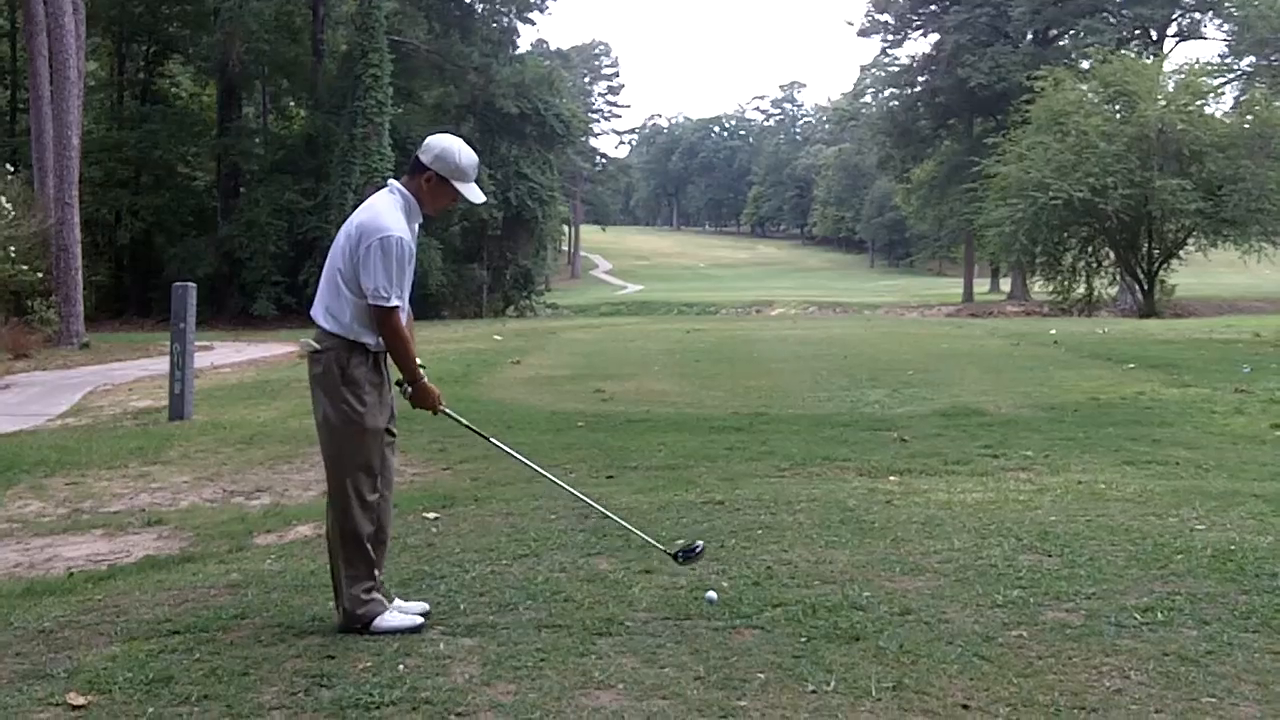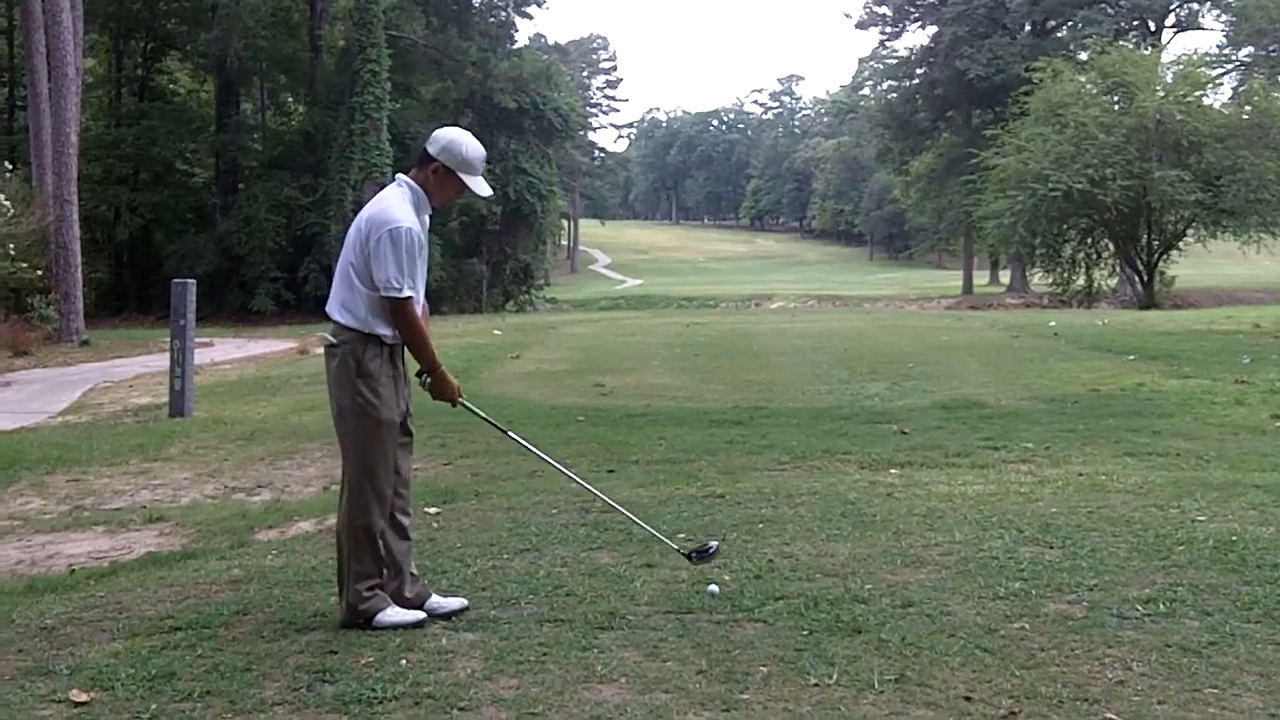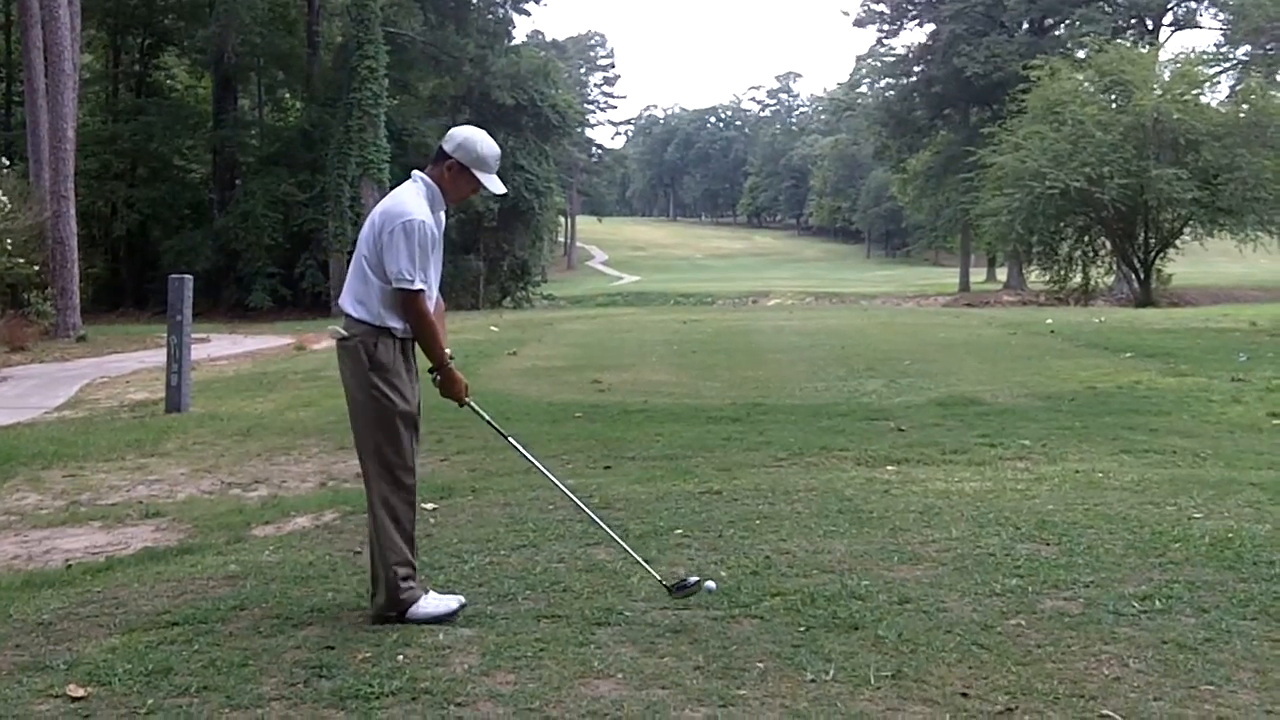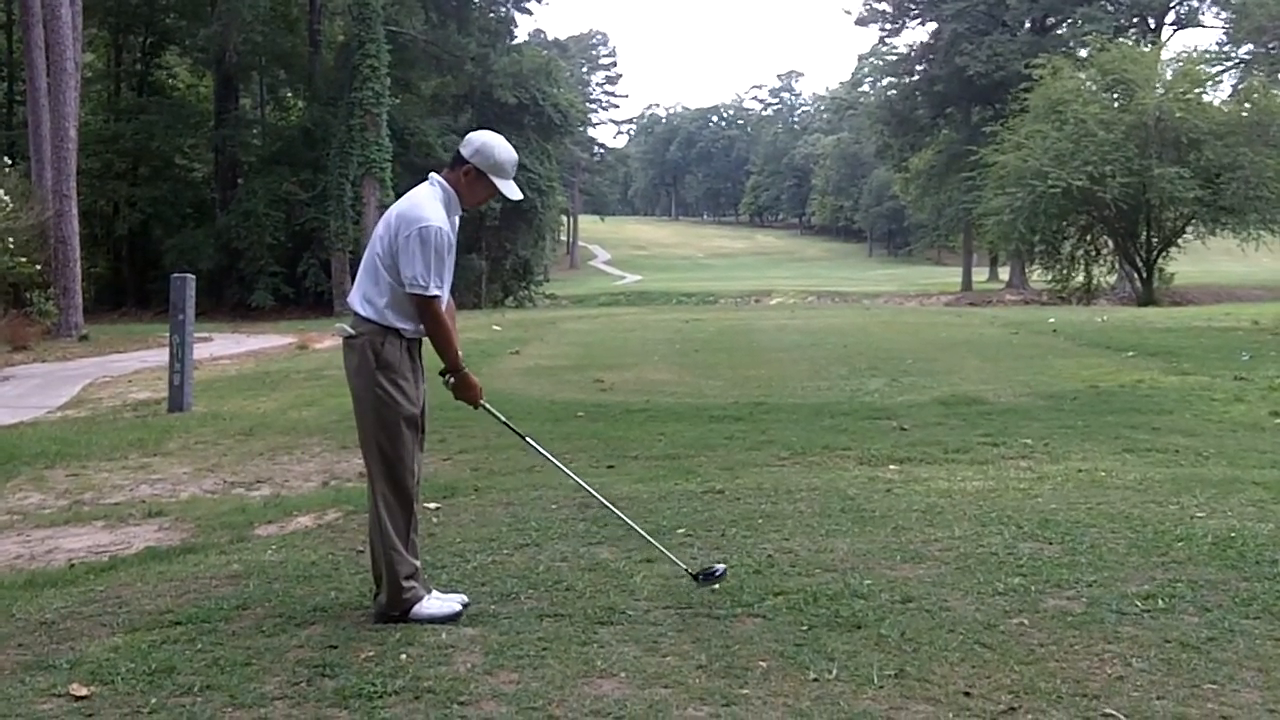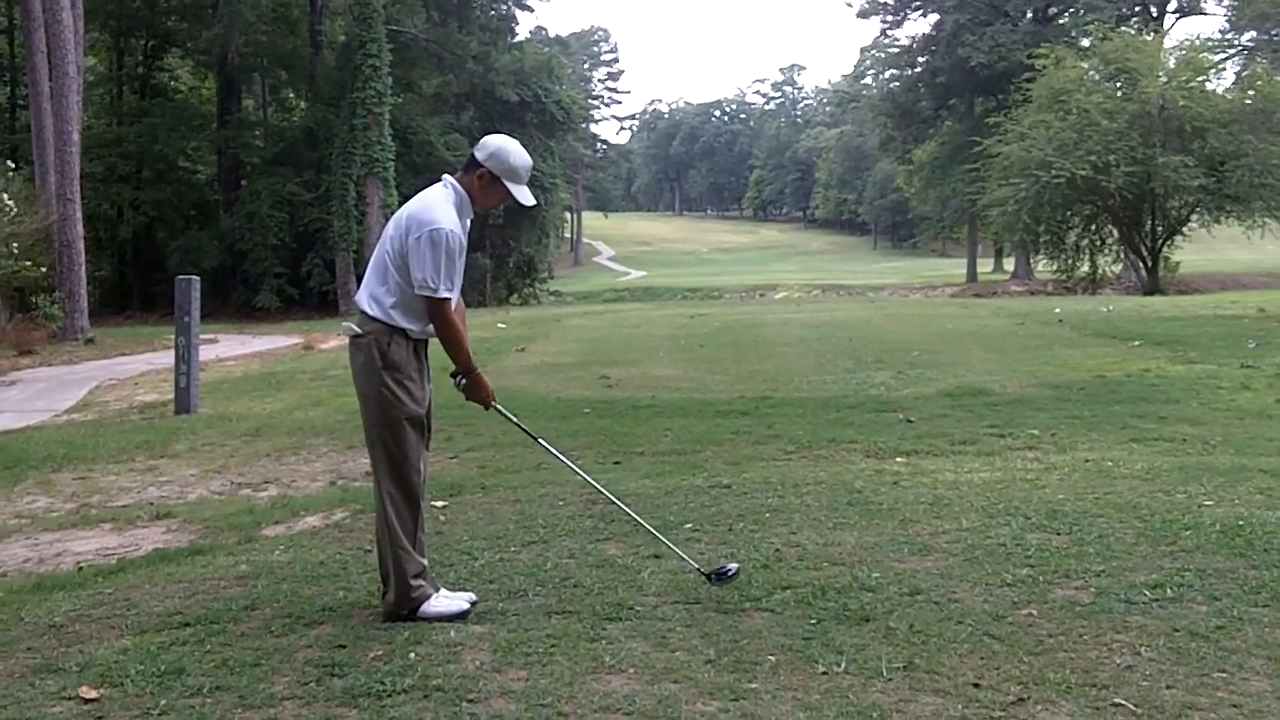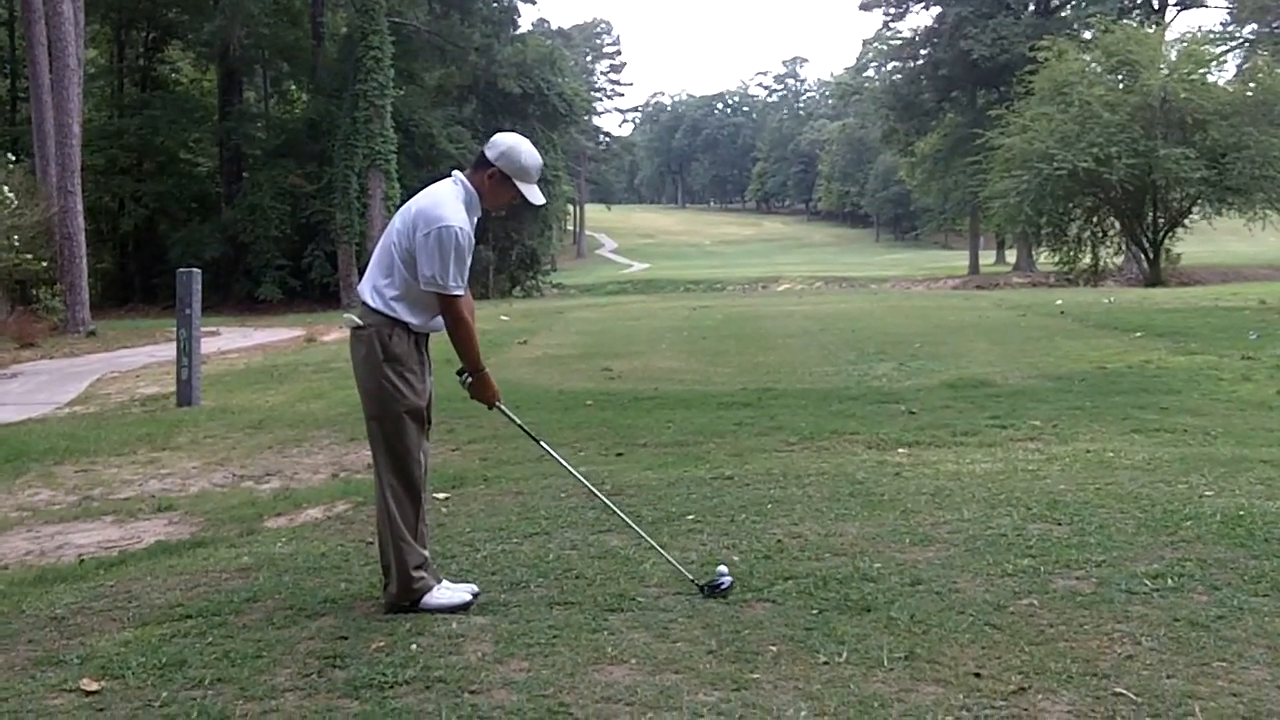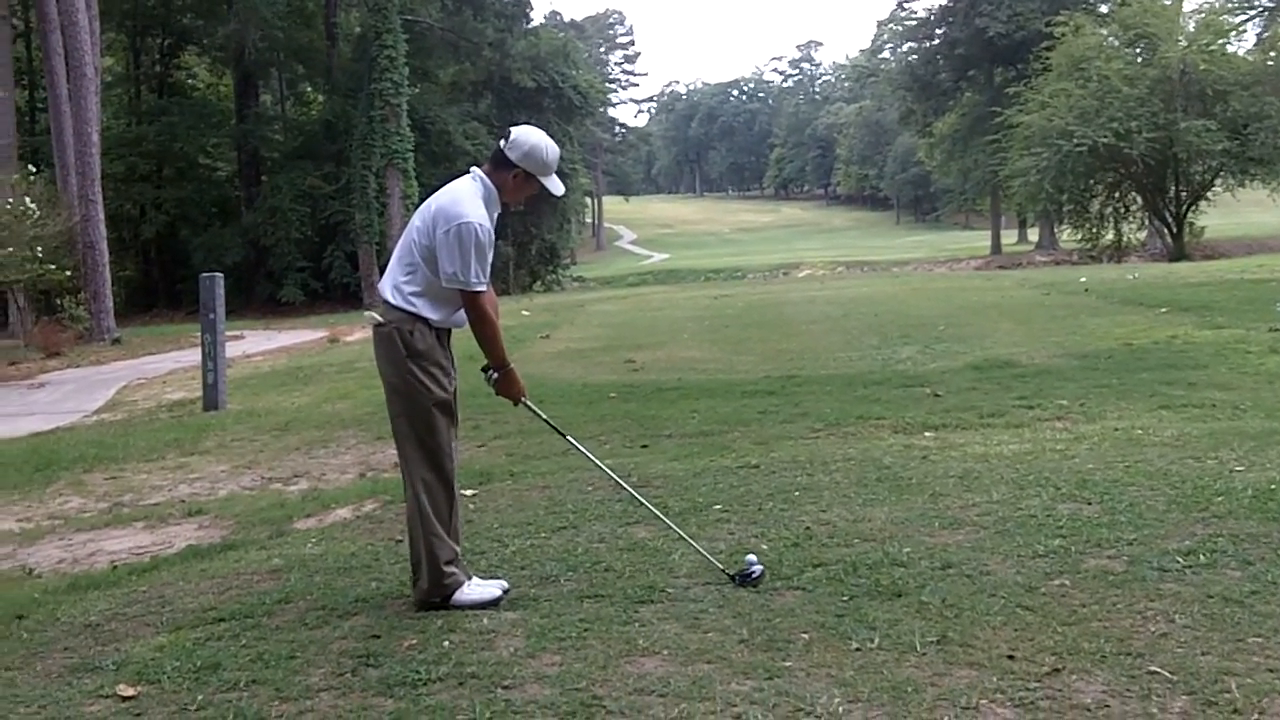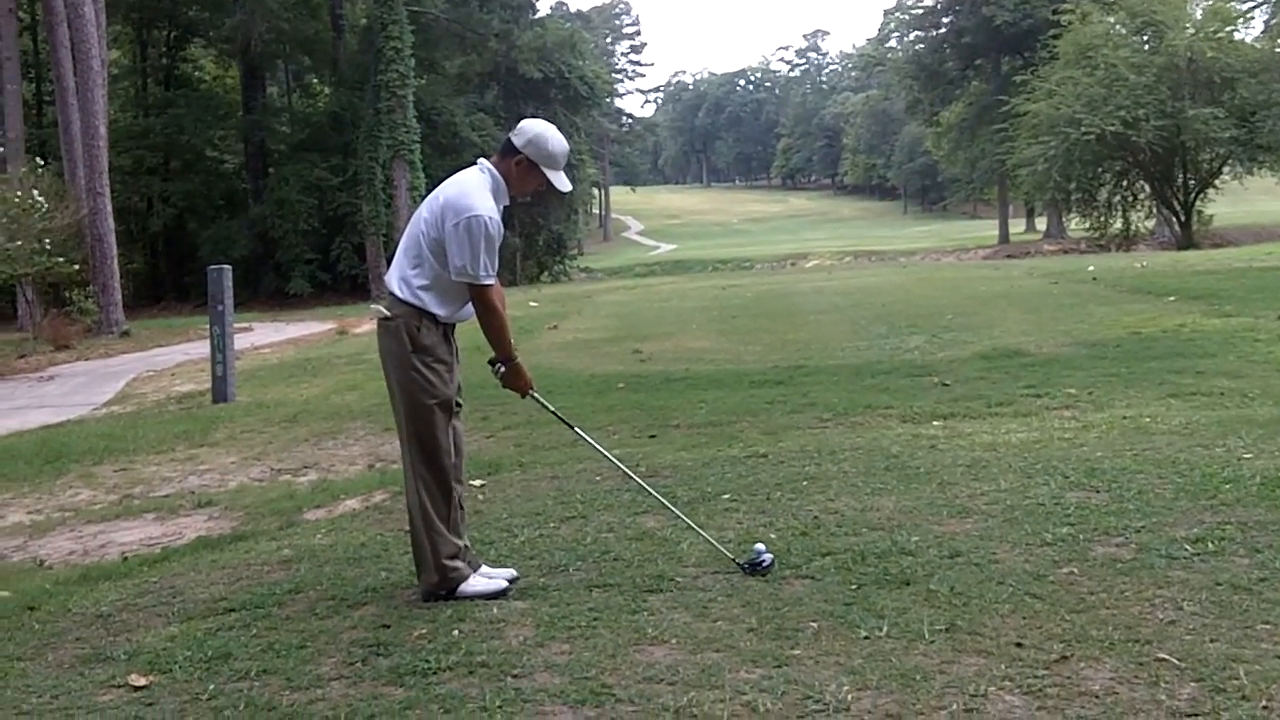
dt=0.4s
person 1, frame 1
left shoulder: (394, 211)
right shoulder: (389, 230)
right elbow: (386, 319)
left wrist: (414, 367)
right wrist: (418, 382)
left hip: (364, 360)
right hip: (346, 362)
left knee: (376, 484)
right knee: (357, 488)
left ankle: (368, 591)
right ankle: (359, 605)
person 1, frame 2
left shoulder: (408, 208)
right shoulder: (398, 221)
left elbow: (414, 300)
right elbow: (400, 310)
left wrist: (431, 364)
right wrist: (437, 372)
left hip: (382, 354)
right hip: (364, 355)
left knee: (394, 481)
right knee: (370, 481)
left ankle: (402, 589)
right ankle: (363, 600)
person 1, frame 3
left shoulder: (427, 208)
right shoulder: (411, 215)
left elbow: (430, 293)
right elbow: (412, 303)
left wrist: (444, 354)
right wrist: (444, 368)
left hip: (392, 346)
right hip: (375, 347)
left knee: (399, 472)
right knee: (392, 476)
left ankle: (403, 584)
right ankle: (395, 594)
person 1, frame 4
left shoulder: (438, 208)
right shoulder: (427, 220)
left elbow: (442, 297)
right elbow: (429, 309)
left wrist: (456, 361)
right wrist: (459, 373)
left hip: (397, 345)
right hip: (381, 347)
left knee: (404, 473)
right knee: (394, 475)
left ankle: (407, 583)
right ankle: (398, 596)
person 1, frame 5
left shoulder: (448, 207)
right shoulder: (439, 222)
left elbow: (452, 298)
right elbow: (440, 312)
left wrist: (466, 364)
right wrist: (471, 374)
left hip: (404, 344)
right hip: (387, 347)
left knee: (410, 472)
right knee: (401, 473)
left ankle: (414, 582)
right ankle: (405, 595)
person 1, frame 6
left shoulder: (454, 200)
right shoulder: (448, 220)
left elbow: (460, 293)
right elbow: (451, 309)
left wrist: (473, 364)
right wrist: (478, 373)
left hip: (403, 335)
right hip: (388, 338)
left knee: (411, 462)
right knee: (402, 465)
left ankle: (417, 574)
right ankle: (408, 586)
person 1, frame 7
left shoulder: (473, 196)
right shoulder: (468, 217)
left elbow: (482, 288)
right elbow: (475, 304)
left wrist: (499, 359)
right wrist: (504, 369)
left hip: (424, 332)
right hip: (411, 335)
left knee: (437, 457)
right knee: (432, 460)
left ankle: (446, 571)
right ankle: (438, 582)
person 1, frame 8
left shoulder: (478, 185)
right shoulder: (477, 209)
left elbow: (488, 284)
right elbow: (483, 298)
left wrist: (506, 350)
right wrist: (511, 363)
left hip: (428, 325)
right hip: (416, 329)
left knee: (447, 451)
right knee: (433, 455)
left ankle: (456, 559)
right ankle: (443, 574)
